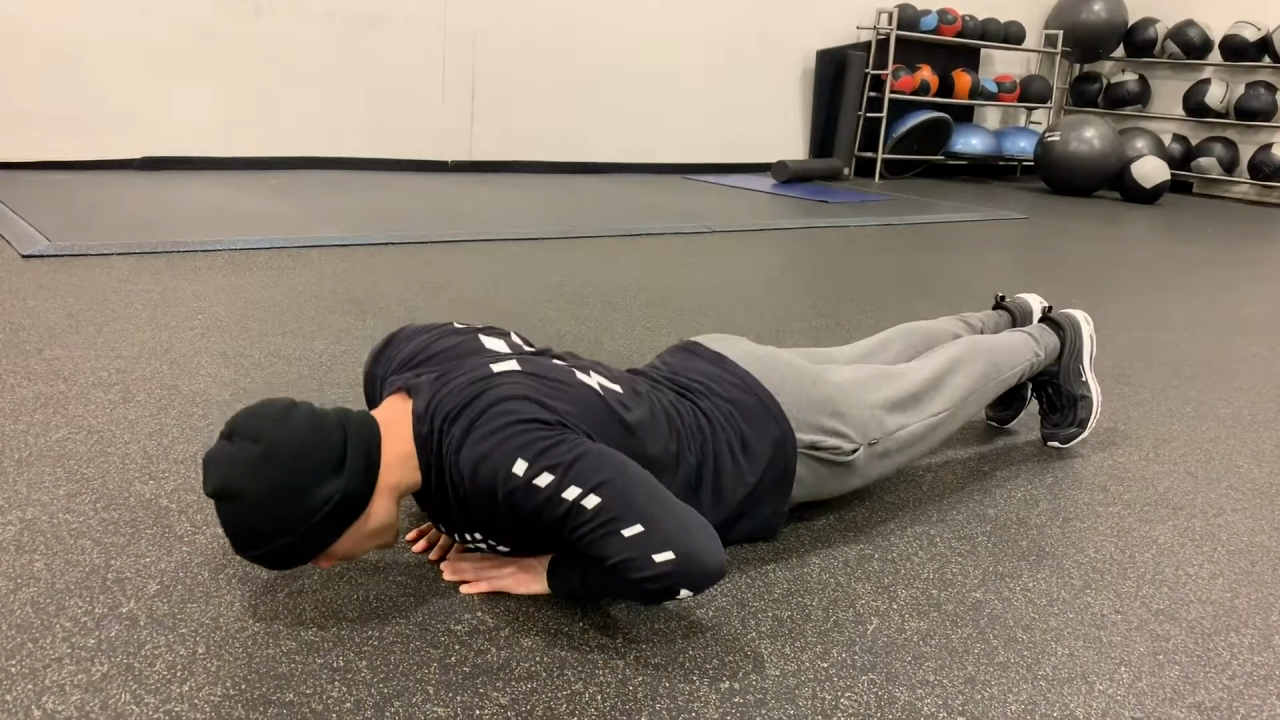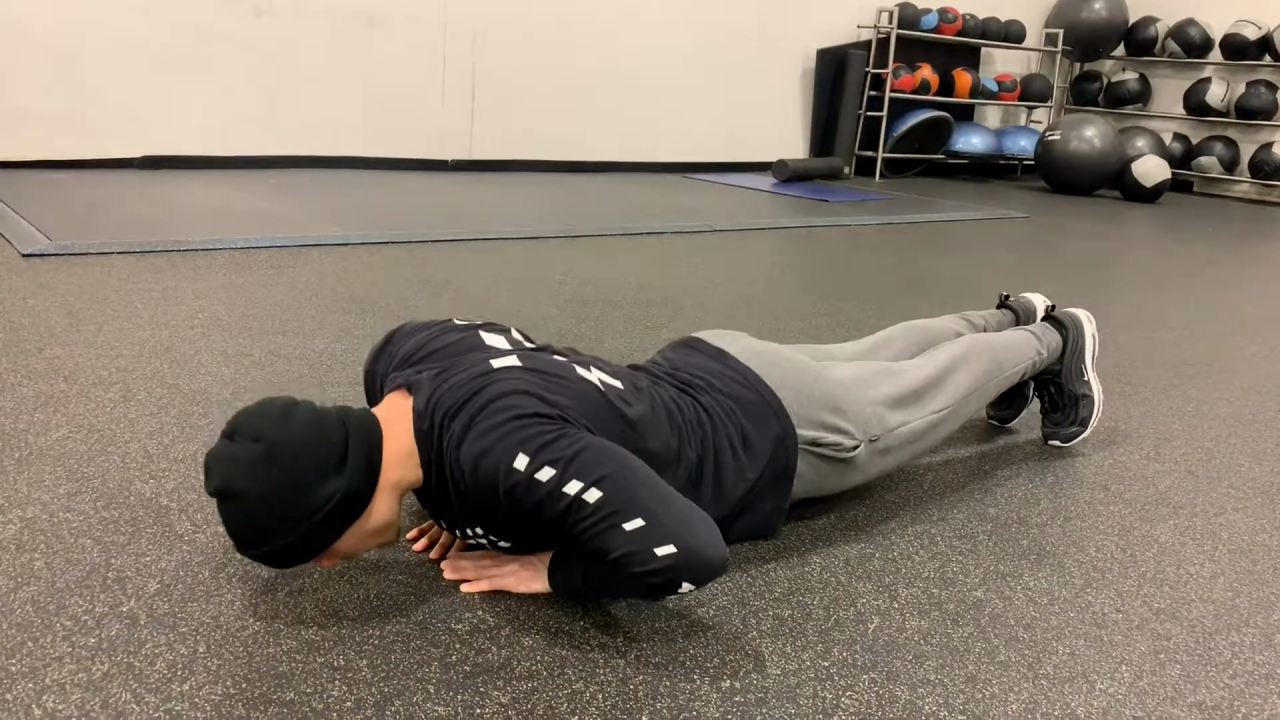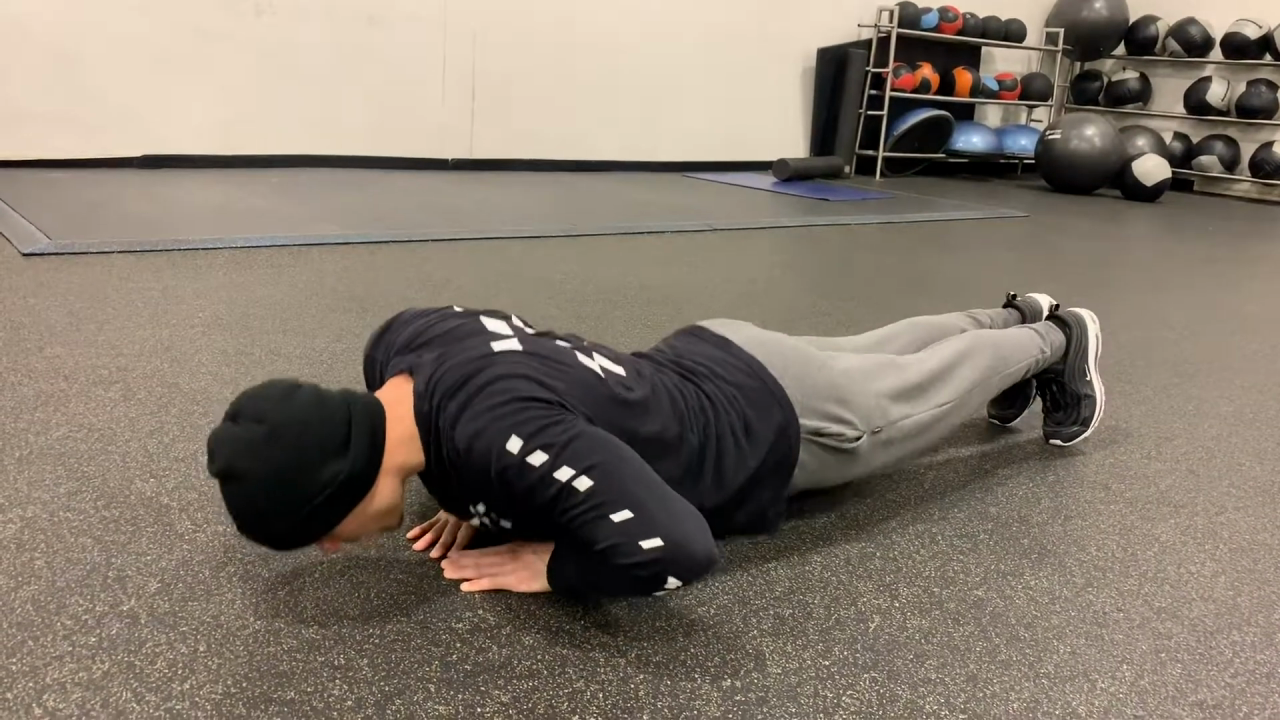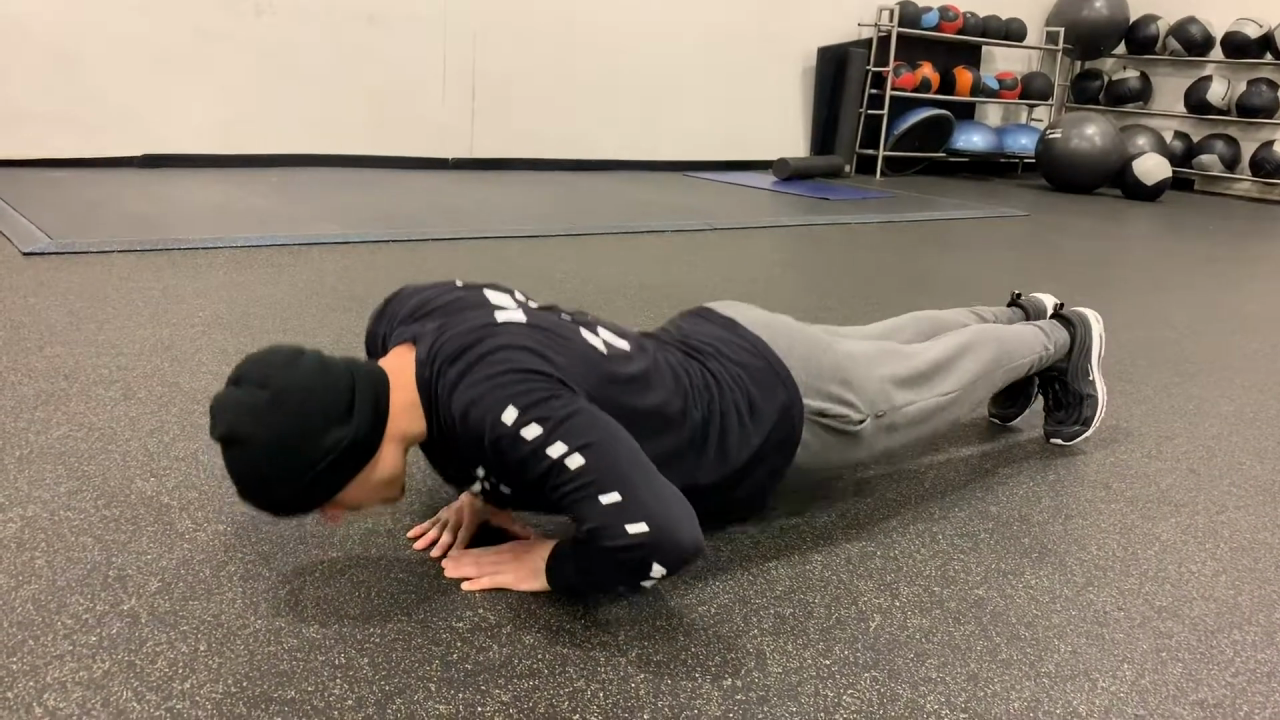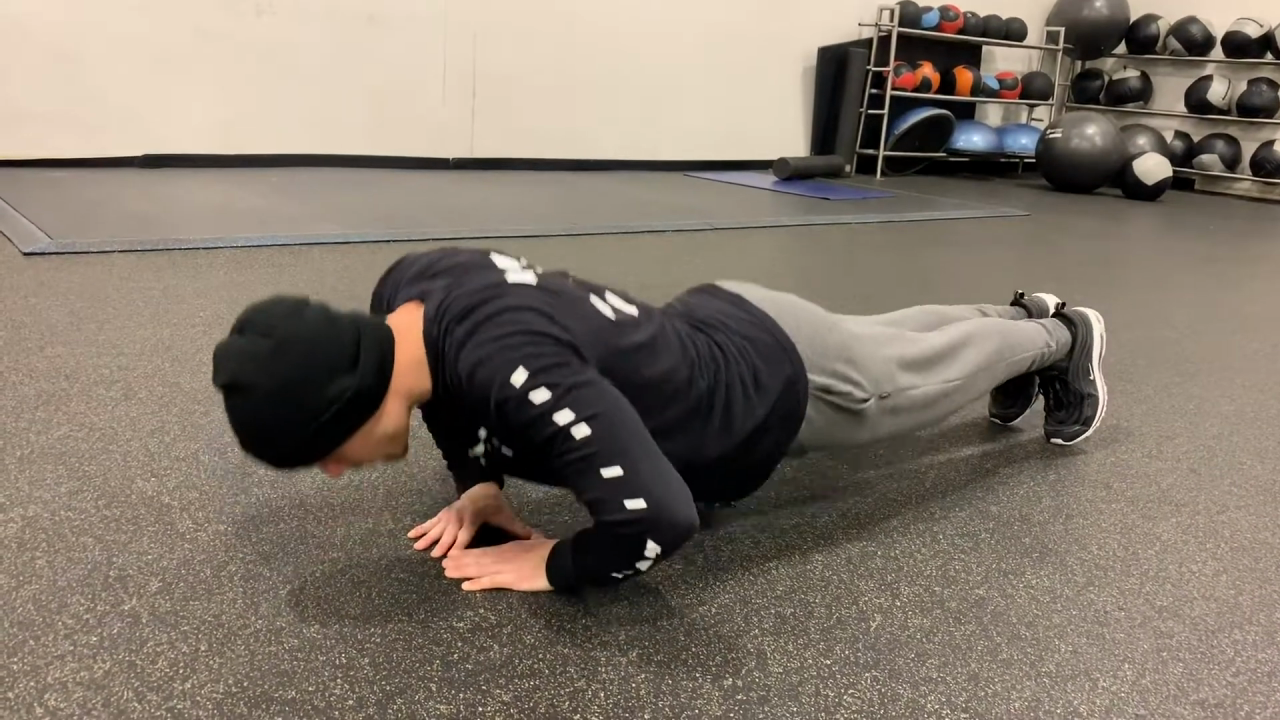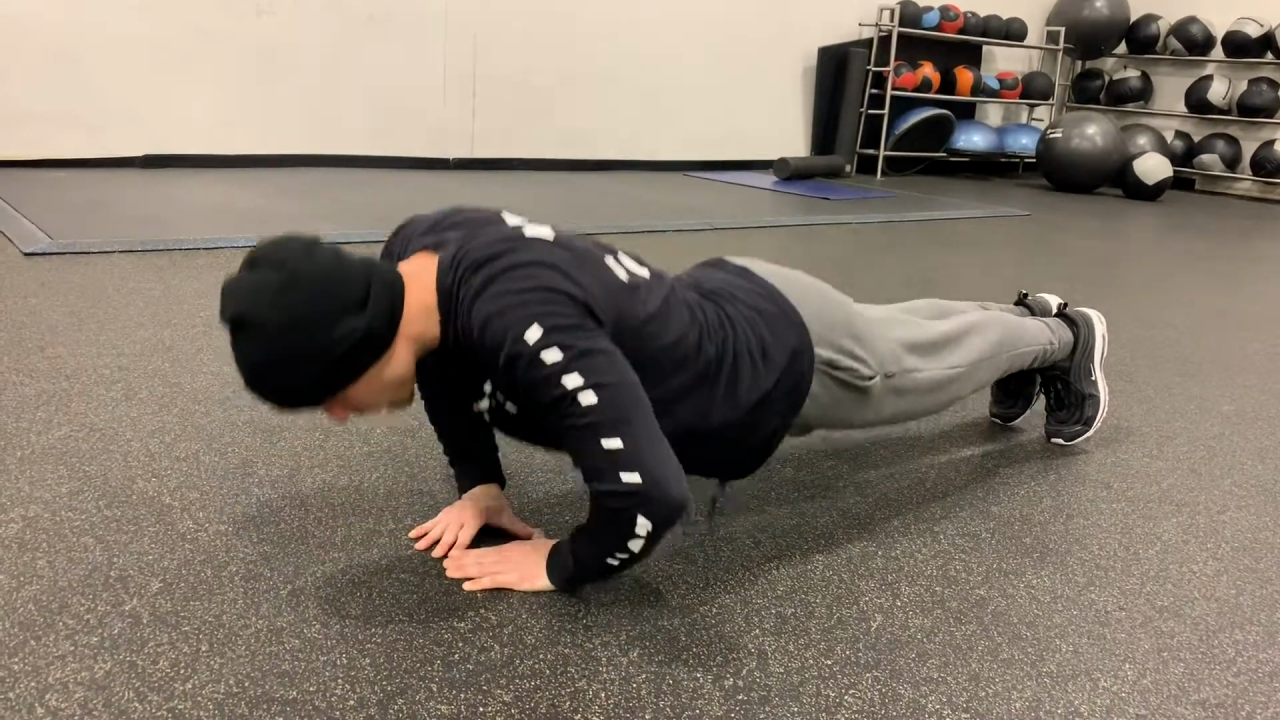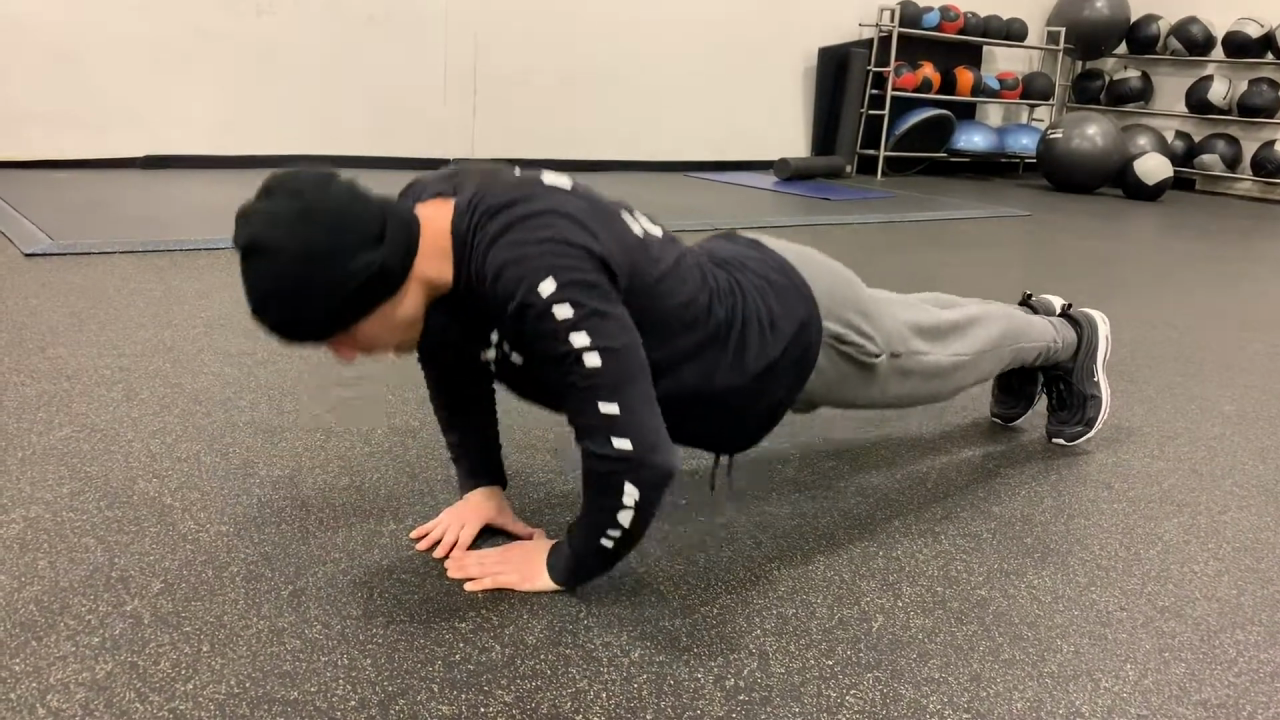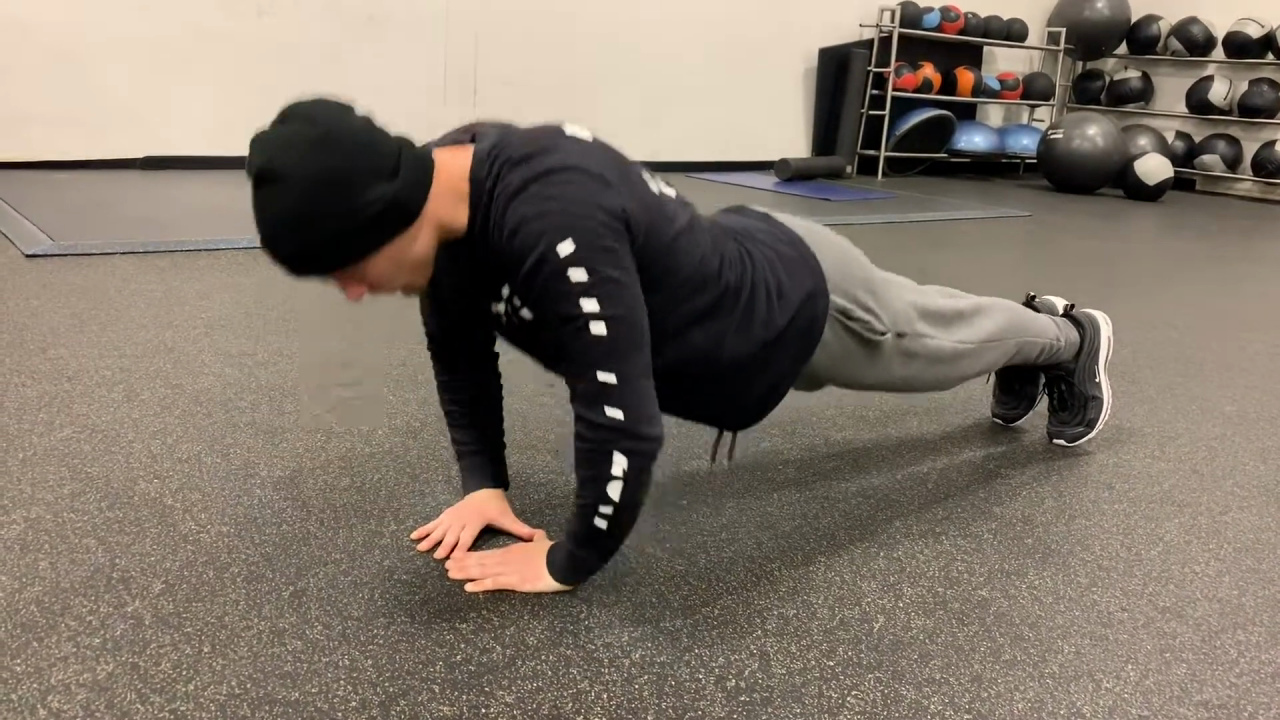
dt=0.1s
person 1, frame 1
left shoulder: (499, 454)
right shoulder: (396, 366)
left elbow: (688, 556)
left wrist: (551, 571)
left hip: (768, 440)
right hip: (701, 377)
left knee: (913, 401)
right knee: (868, 362)
left ankle: (1048, 342)
right ankle: (1000, 322)
person 1, frame 2
left shoulder: (499, 450)
right shoulder: (397, 363)
left elbow: (689, 549)
left wrist: (551, 568)
right wrist: (473, 508)
left hip: (767, 435)
right hip: (700, 374)
left knee: (913, 396)
right knee: (868, 362)
left ankle: (1050, 341)
right ankle: (1003, 321)
person 1, frame 3
left shoulder: (499, 428)
right shoulder: (395, 355)
left elbow: (680, 545)
left wrist: (549, 564)
right wrist: (478, 500)
left hip: (773, 424)
right hip: (706, 365)
left knee: (917, 393)
right knee: (878, 355)
left ankle: (1056, 341)
right ankle: (1006, 321)
person 1, frame 4
left shoulder: (498, 404)
right shoulder: (399, 327)
left elbow: (663, 534)
left wrist: (549, 564)
right wrist: (480, 489)
left hip: (775, 404)
right hip: (708, 348)
left knee: (920, 381)
right knee: (886, 350)
left ankle: (1057, 341)
right ankle: (1013, 320)
person 1, frame 5
left shoulder: (512, 362)
right shoulder: (403, 301)
left elbow: (660, 513)
left wrist: (554, 566)
right wrist: (479, 485)
left hip: (779, 381)
right hip: (714, 329)
left knee: (922, 375)
right knee: (890, 337)
left ankle: (1061, 340)
right ankle: (1017, 316)
person 1, frame 6
left shoulder: (521, 320)
right shoulder: (412, 259)
left elbow: (651, 491)
right elbow: (453, 370)
left wrist: (556, 565)
right wrist: (479, 484)
left hip: (786, 354)
right hip: (718, 304)
left knee: (926, 359)
right knee: (904, 332)
left ankle: (1060, 338)
right ankle: (1021, 314)
person 1, frame 7
left shoulder: (537, 269)
right shoulder: (423, 229)
left elbow: (637, 455)
right elbow: (456, 365)
left wrist: (566, 564)
right wrist: (481, 487)
left hip: (792, 332)
right hip: (728, 296)
left knee: (933, 352)
right knee: (914, 330)
left ankle: (1066, 341)
right ankle: (1028, 316)
person 1, frame 8
left shoulder: (554, 228)
right shoulder: (437, 183)
left elbow: (626, 425)
right elbow: (460, 339)
left wrist: (566, 563)
right wrist: (482, 481)
left hip: (799, 306)
right hip: (738, 267)
left knee: (941, 339)
right knee: (933, 327)
left ankle: (1067, 338)
right ankle: (1033, 320)
